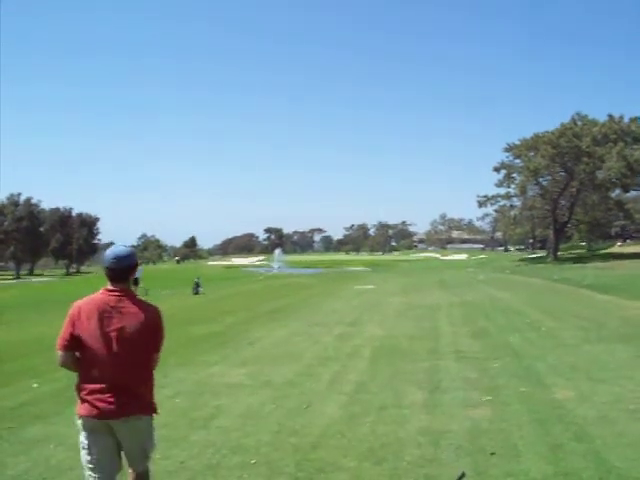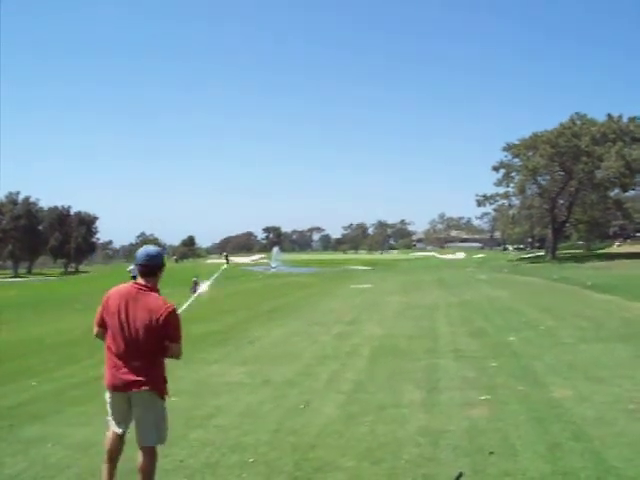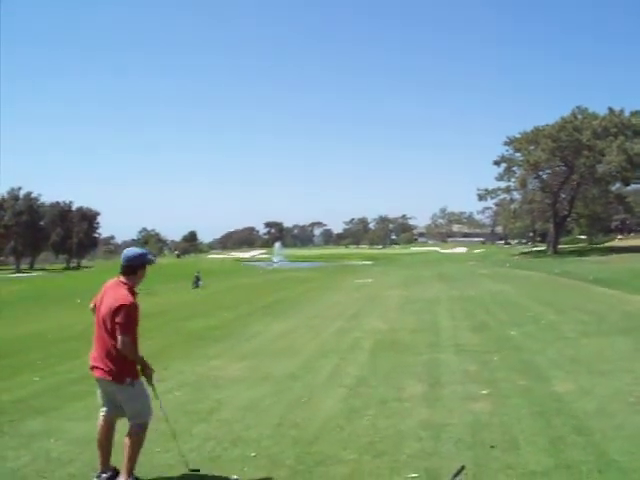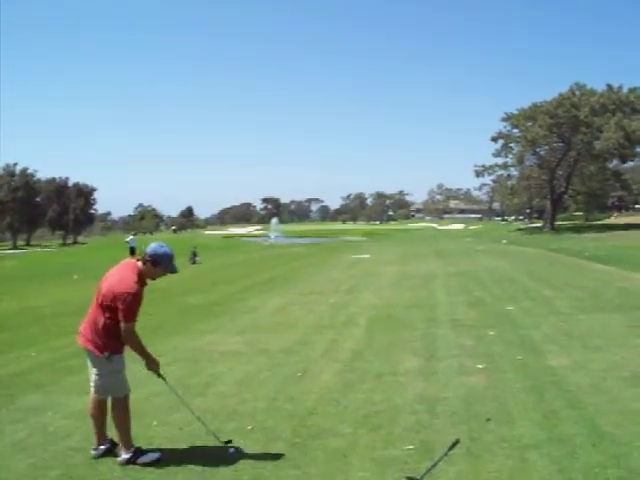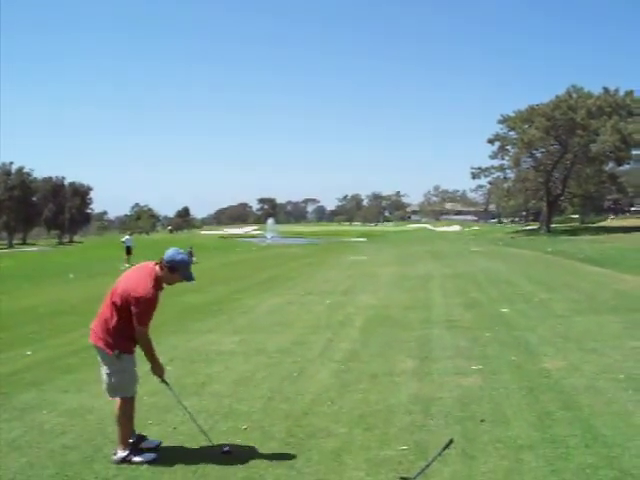
dt=0.7s
person 1, frame 1
left shoulder: (80, 309)
right shoulder: (150, 314)
left elbow: (64, 360)
right elbow: (152, 363)
left hip: (92, 409)
right hip: (134, 408)
person 1, frame 2
left shoulder: (113, 295)
right shoulder: (165, 309)
left elbow: (98, 332)
right elbow: (175, 353)
left hip: (115, 380)
right hip: (147, 384)
left knee: (117, 429)
right knee: (147, 444)
person 1, frame 3
left shoulder: (110, 286)
right shoulder: (127, 302)
left elbow: (94, 308)
right elbow: (124, 346)
right wrist: (144, 364)
left hip: (101, 365)
right hip: (120, 371)
left knee: (107, 417)
right knee: (140, 422)
person 1, frame 4
left shoulder: (129, 264)
right shoulder: (131, 290)
right elbow: (128, 332)
right wrist: (149, 359)
left hip: (94, 337)
right hip: (105, 344)
left knee: (99, 393)
right knee: (120, 396)
left ankle: (101, 443)
right ankle: (128, 451)
person 1, frame 5
left shoulder: (148, 267)
right shoulder: (147, 292)
right elbow: (141, 334)
right wrist: (155, 364)
left hip: (113, 334)
right hip: (113, 341)
left knee: (128, 390)
right knee: (125, 394)
left ankle: (131, 437)
right ankle: (123, 450)
